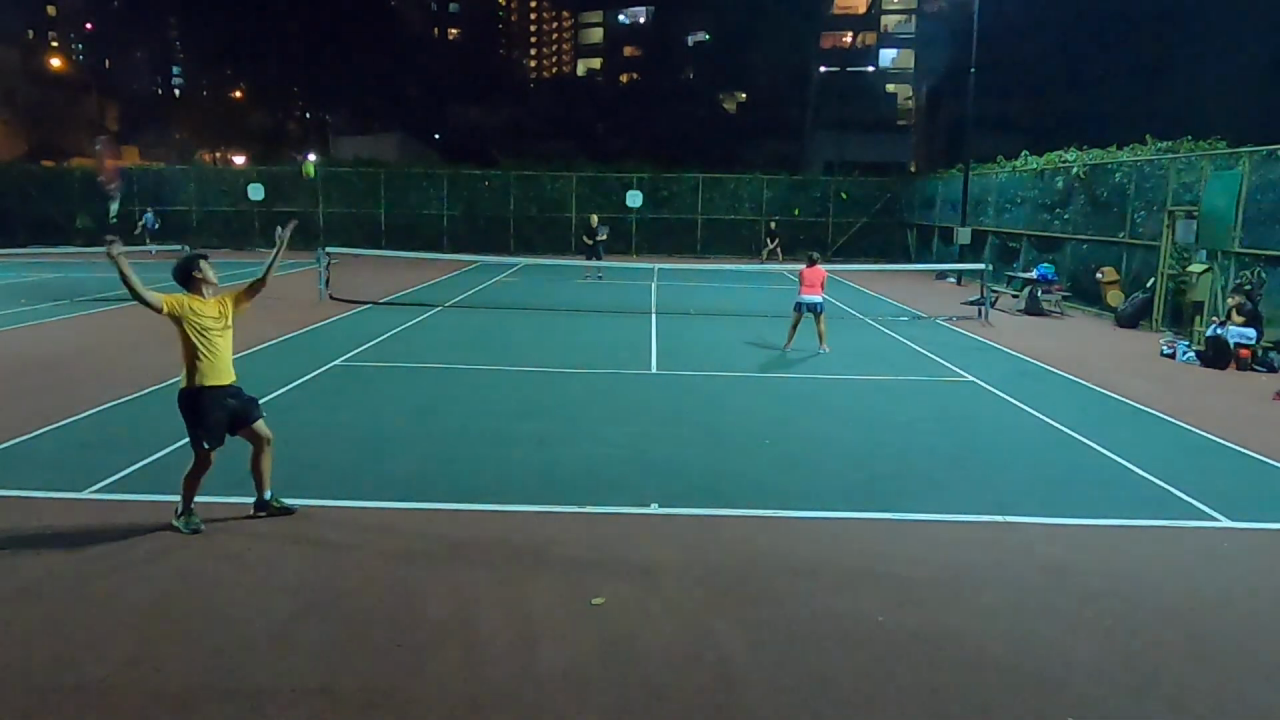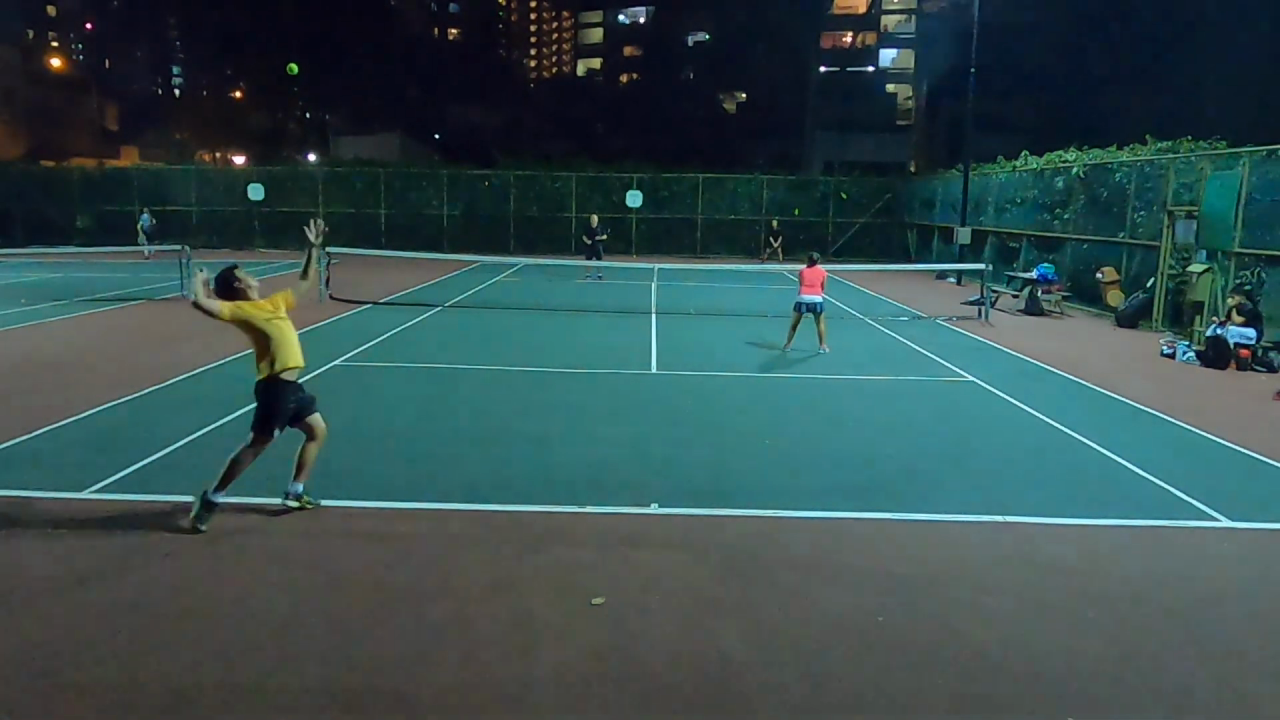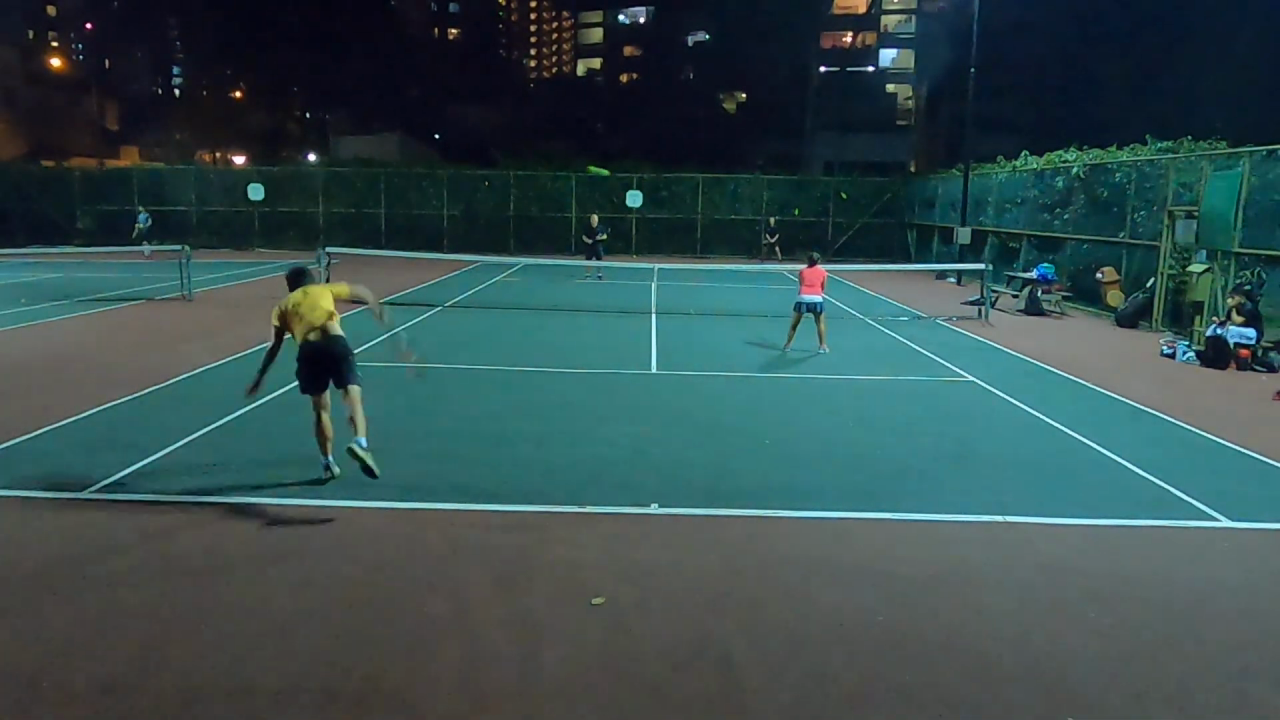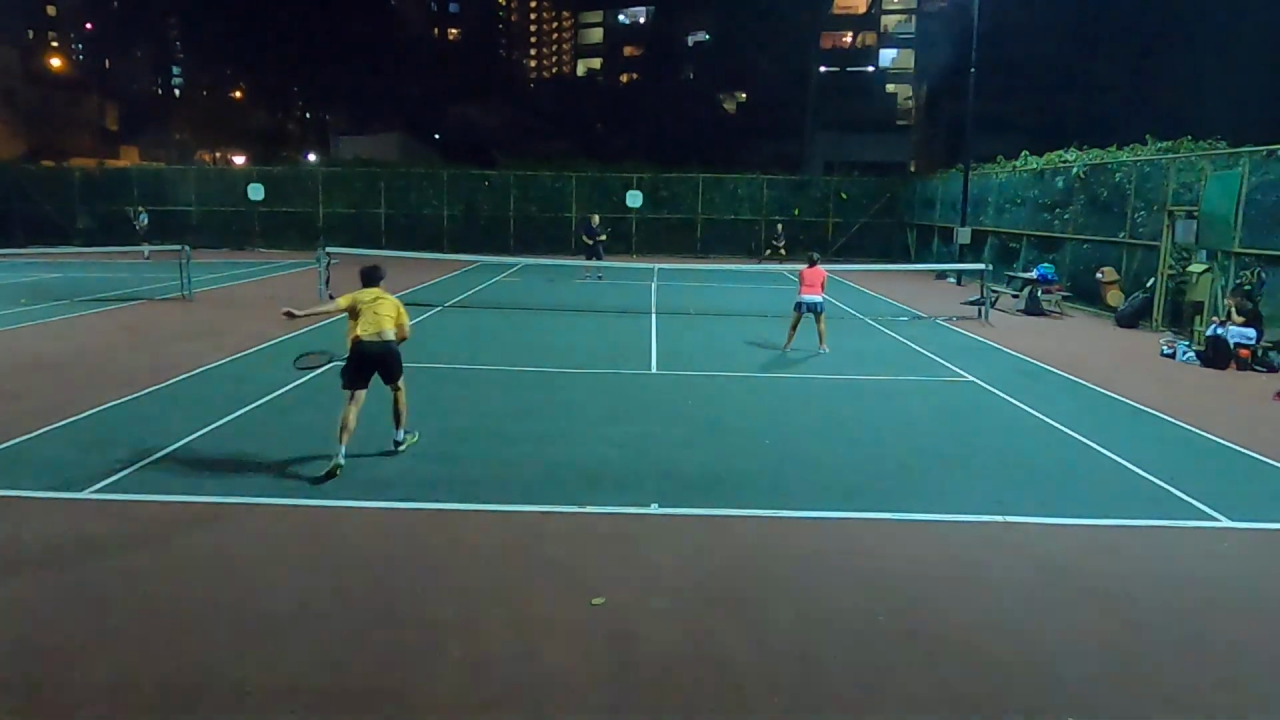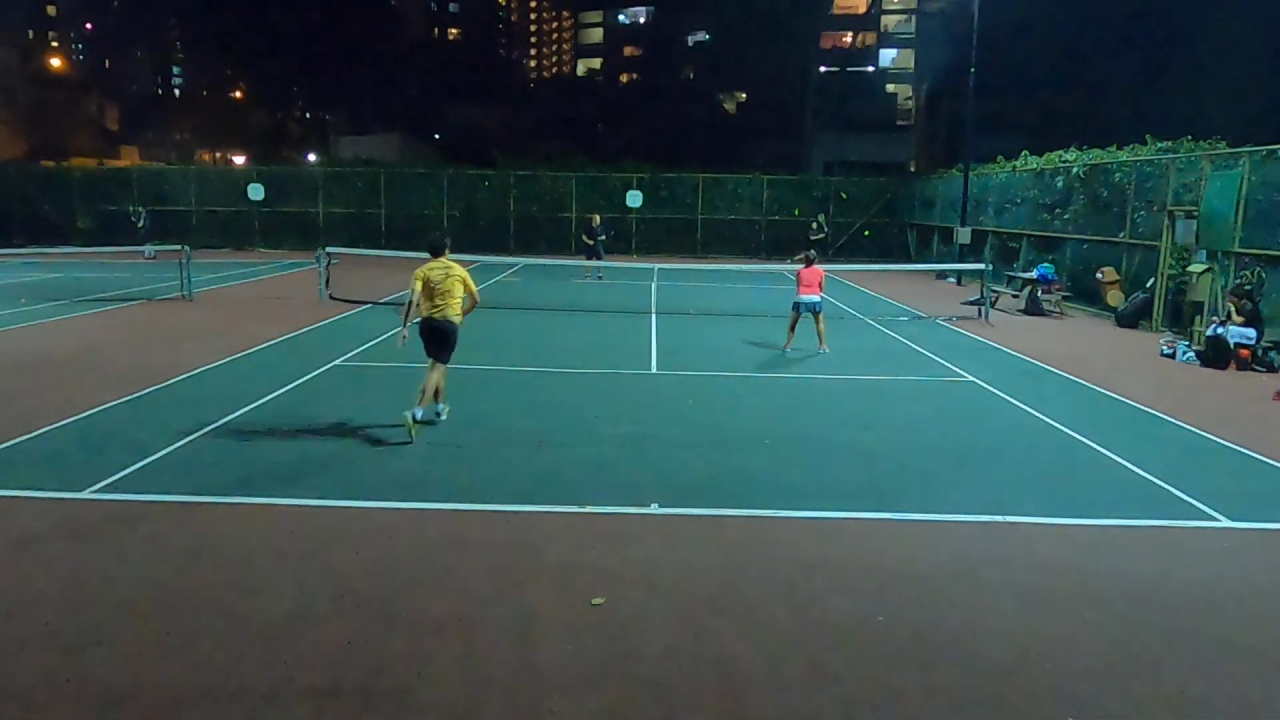
dt=0.4s
person 1, frame 1
left shoulder: (226, 303)
right shoulder: (181, 305)
left elbow: (260, 283)
right elbow: (140, 293)
left wrist: (280, 248)
right wrist: (120, 261)
left hip: (229, 391)
right hip: (200, 394)
left knee: (264, 438)
right knee: (204, 459)
left ankle: (264, 500)
right ankle: (184, 511)
person 1, frame 2
left shoulder: (275, 302)
right shoulder: (241, 309)
left elbow: (307, 282)
right elbow: (200, 303)
left wrist: (314, 246)
right wrist: (198, 283)
left hip: (290, 384)
right hip: (276, 385)
left knee: (318, 431)
right knee: (256, 445)
left ankle: (295, 492)
right ankle: (210, 499)
person 1, frame 3
left shoulder: (284, 306)
right shoulder: (324, 290)
left elbow: (274, 346)
right elbow: (360, 293)
left wrist: (258, 379)
right wrist: (377, 306)
left hip: (308, 351)
right hip: (335, 344)
left knee: (320, 408)
right knee: (353, 397)
left ankle: (329, 465)
right ankle: (359, 444)
person 1, frame 4
left shoulder: (354, 297)
right shoulder: (393, 301)
left elbow: (331, 307)
right elbow: (404, 334)
left wrist: (301, 313)
left hip: (359, 347)
right hip: (385, 349)
left knee: (354, 404)
right knee: (398, 387)
left ankle: (340, 456)
right ankle: (400, 438)
person 1, frame 5
left shoulder: (421, 272)
right shoulder: (459, 270)
left elbow: (413, 300)
right elbow: (475, 299)
left wrist: (404, 327)
right wrist: (460, 314)
left hip: (427, 323)
right hip: (448, 324)
left knee: (436, 365)
right knee: (437, 371)
left ankle: (439, 408)
right ankle: (415, 414)
